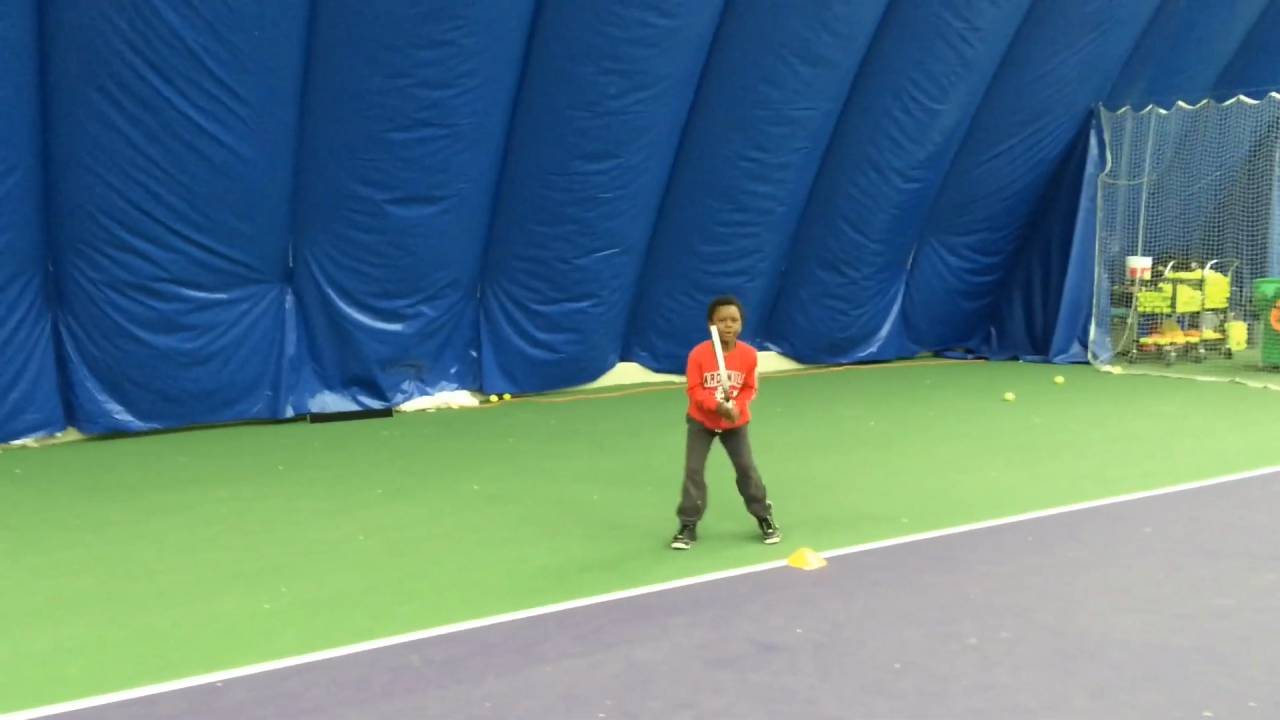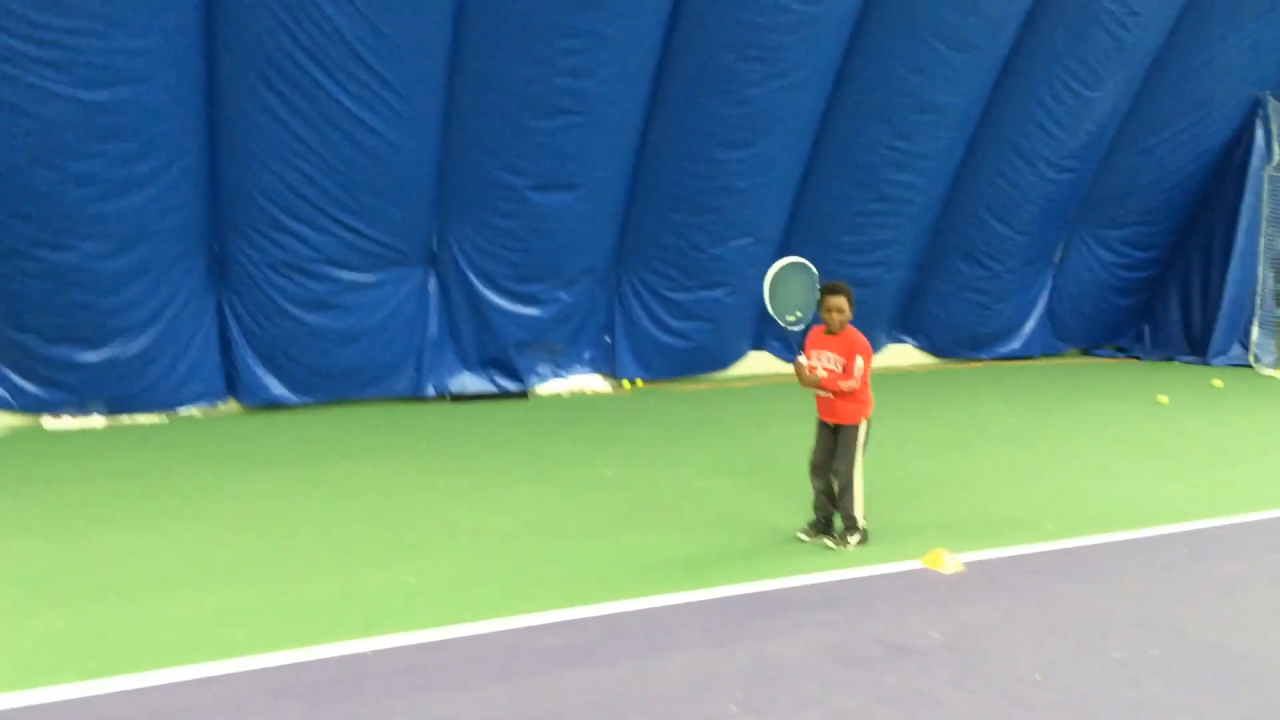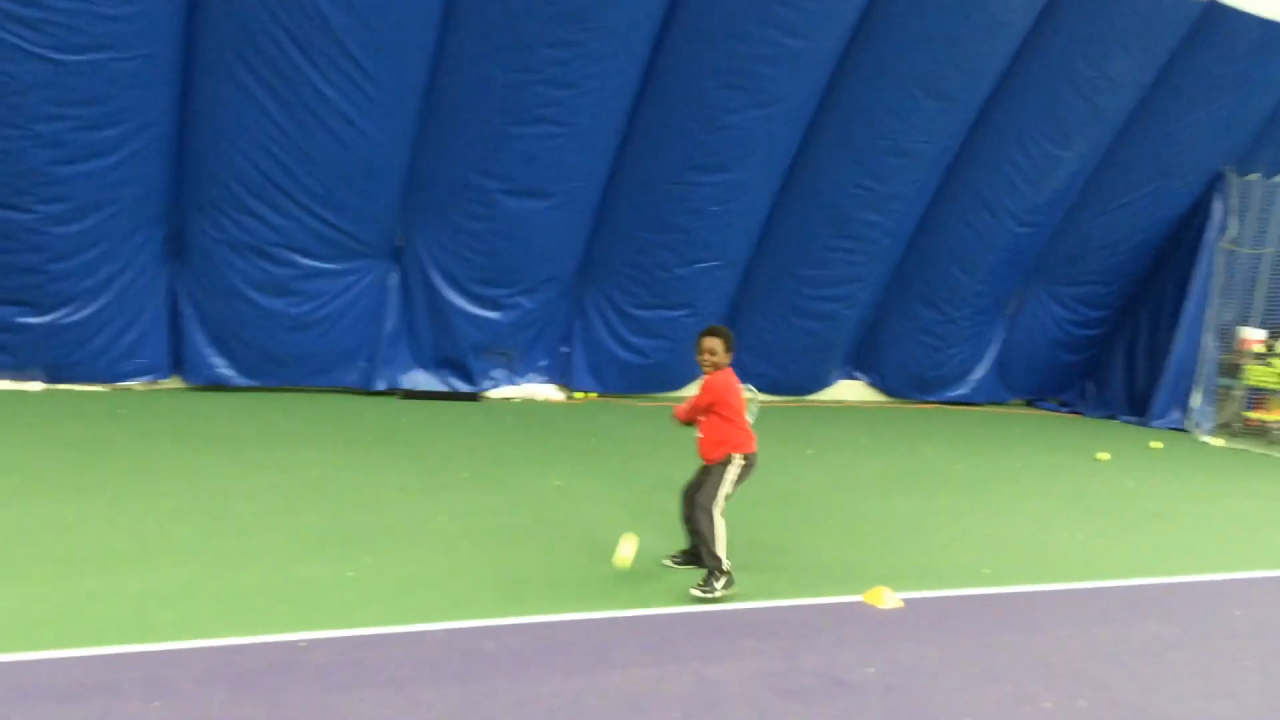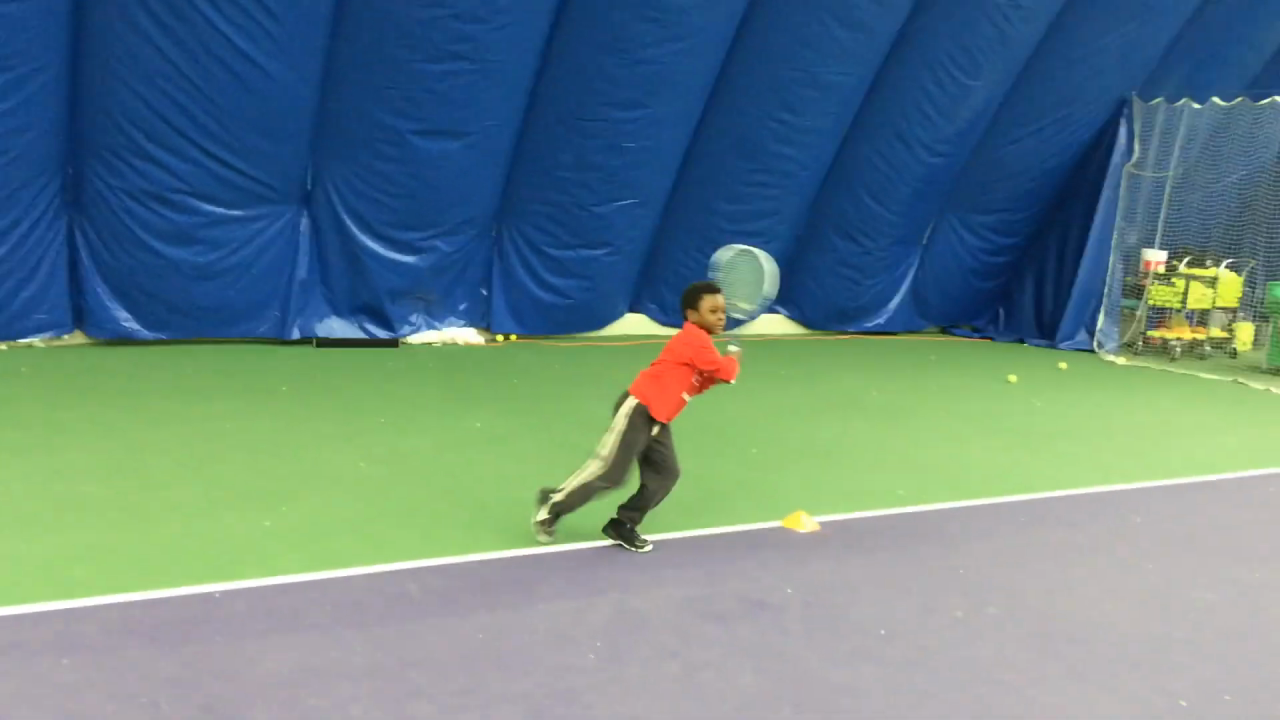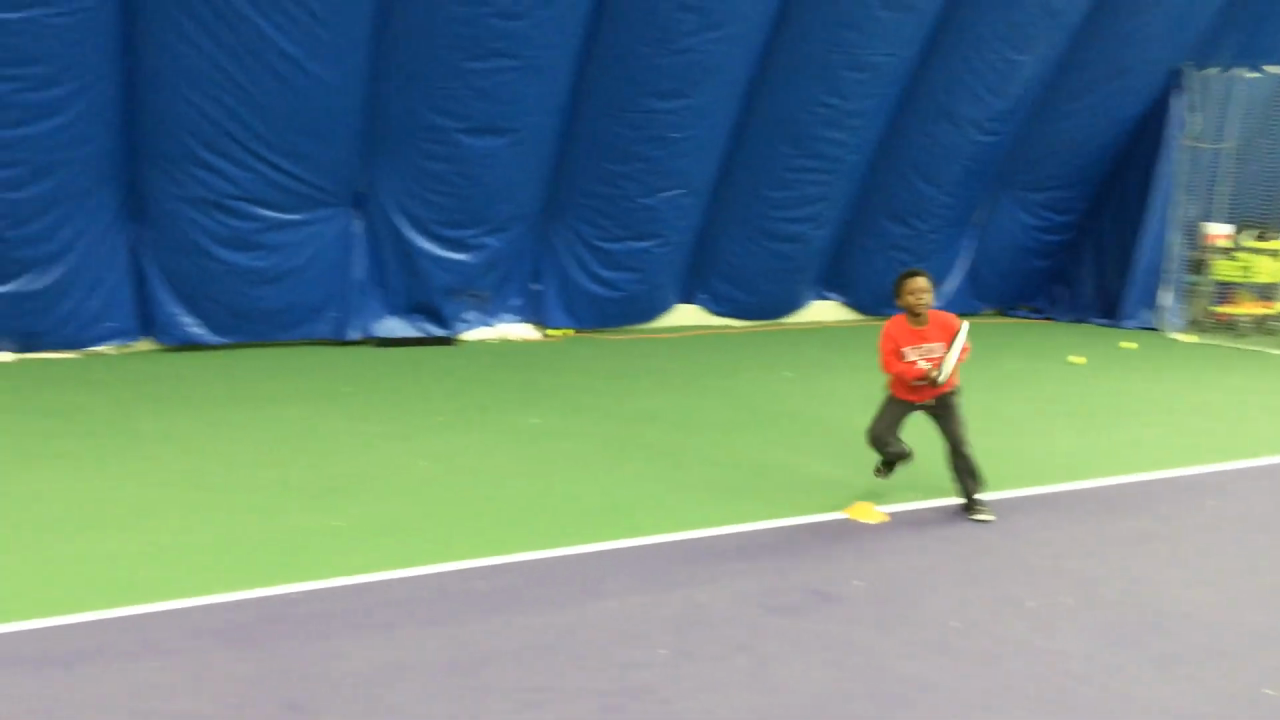
dt=1s
person 1, frame 1
left shoulder: (748, 354)
right shoulder: (698, 354)
left elbow: (750, 388)
right elbow: (694, 391)
left wrist: (736, 407)
right wrist: (718, 405)
left hip: (735, 421)
right hip: (701, 420)
left knee: (747, 469)
right knee: (693, 471)
left ankle: (765, 518)
right ankle: (688, 526)
person 1, frame 2
left shoulder: (858, 343)
right shoulder: (814, 334)
left elbow: (853, 382)
right elbow: (804, 366)
left wrist: (819, 381)
right wrist: (802, 371)
left hip: (853, 418)
right hip: (826, 416)
left knee: (846, 472)
right knee: (819, 466)
left ankle: (855, 528)
right ankle: (823, 521)
person 1, frame 3
left shoulder: (716, 383)
right shoulder: (724, 380)
left elbow: (688, 412)
left wrist: (679, 412)
right wrist: (690, 415)
left hip: (736, 457)
right hip: (718, 458)
left knee: (707, 505)
right knee: (691, 496)
left ankle: (720, 571)
right ankle: (696, 552)
person 1, frame 4
left shoulder: (700, 344)
right shoulder: (695, 340)
left elbow: (693, 386)
right elbow: (728, 370)
left wrist: (714, 377)
right wrist: (732, 358)
left hip: (656, 419)
right hip: (637, 410)
left knee: (666, 474)
right knee: (610, 473)
left ankle: (623, 525)
right ankle: (552, 504)
person 1, frame 5
left shoulder: (948, 322)
right shoulder: (892, 328)
left elbow: (963, 350)
right elbow: (890, 365)
right wrist: (921, 373)
left hip: (940, 393)
right hip: (903, 392)
left knee: (958, 442)
right knee: (878, 434)
left ankle: (972, 497)
right ankle: (895, 455)
